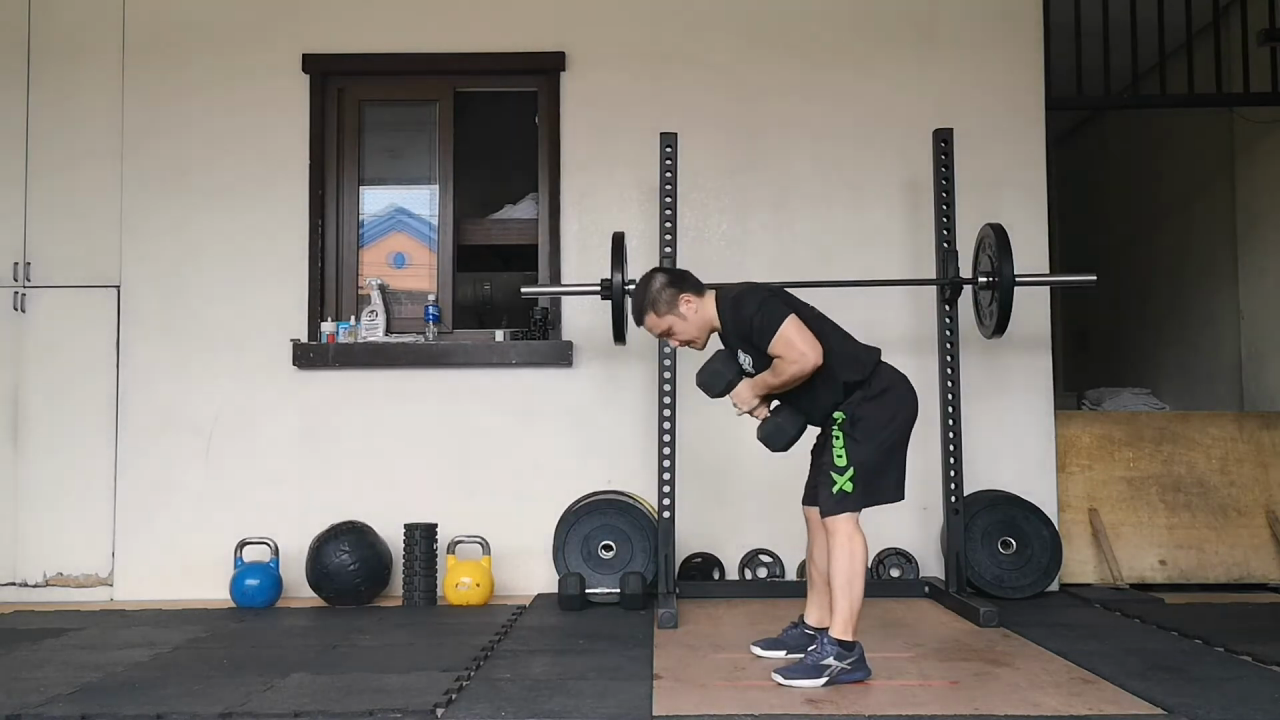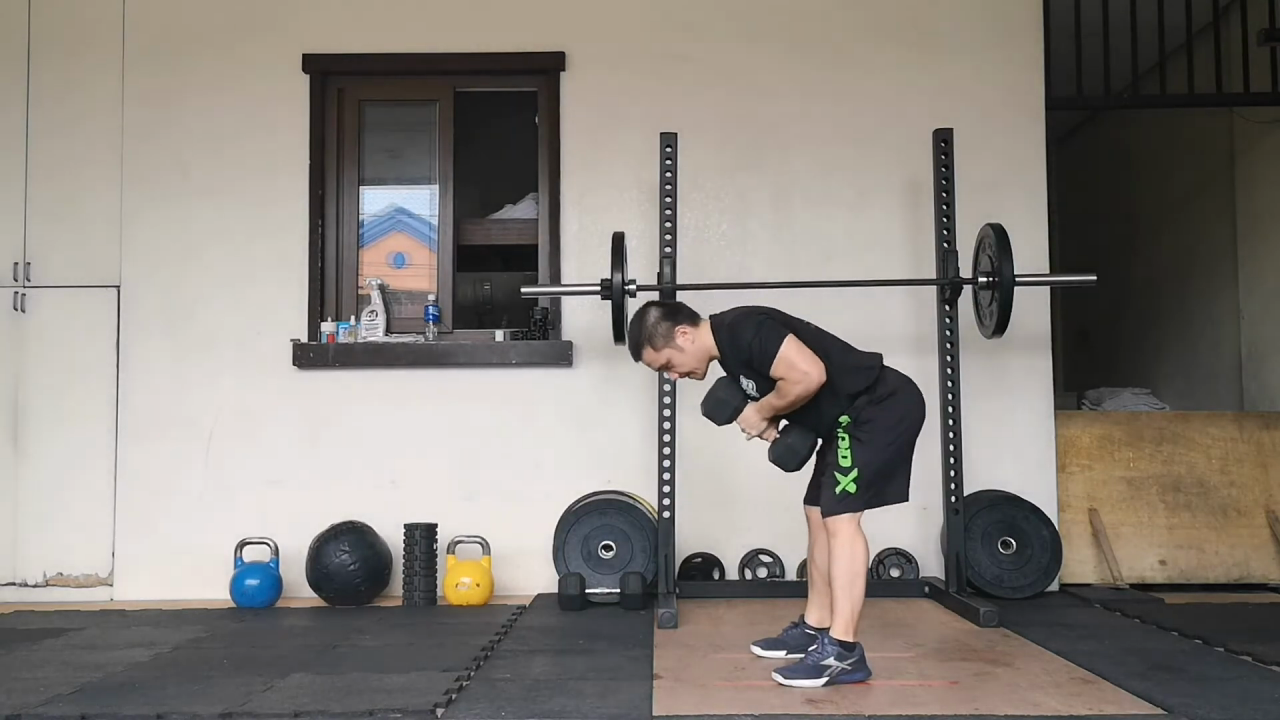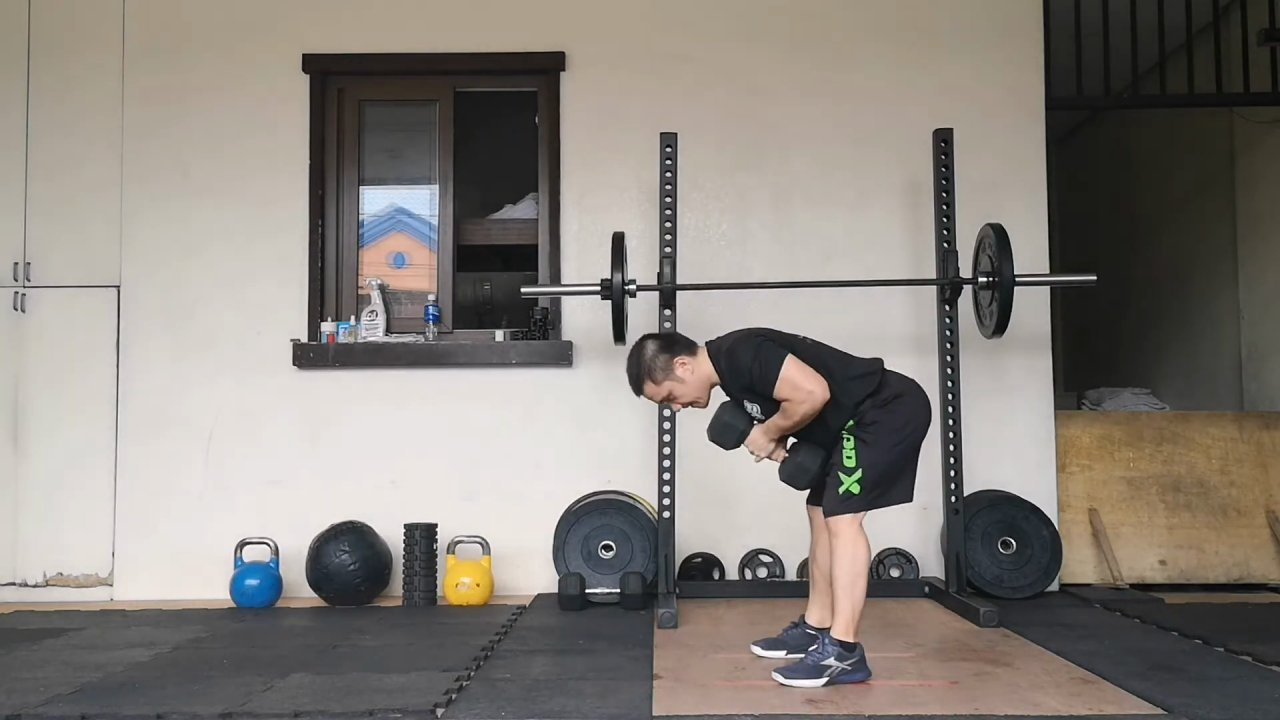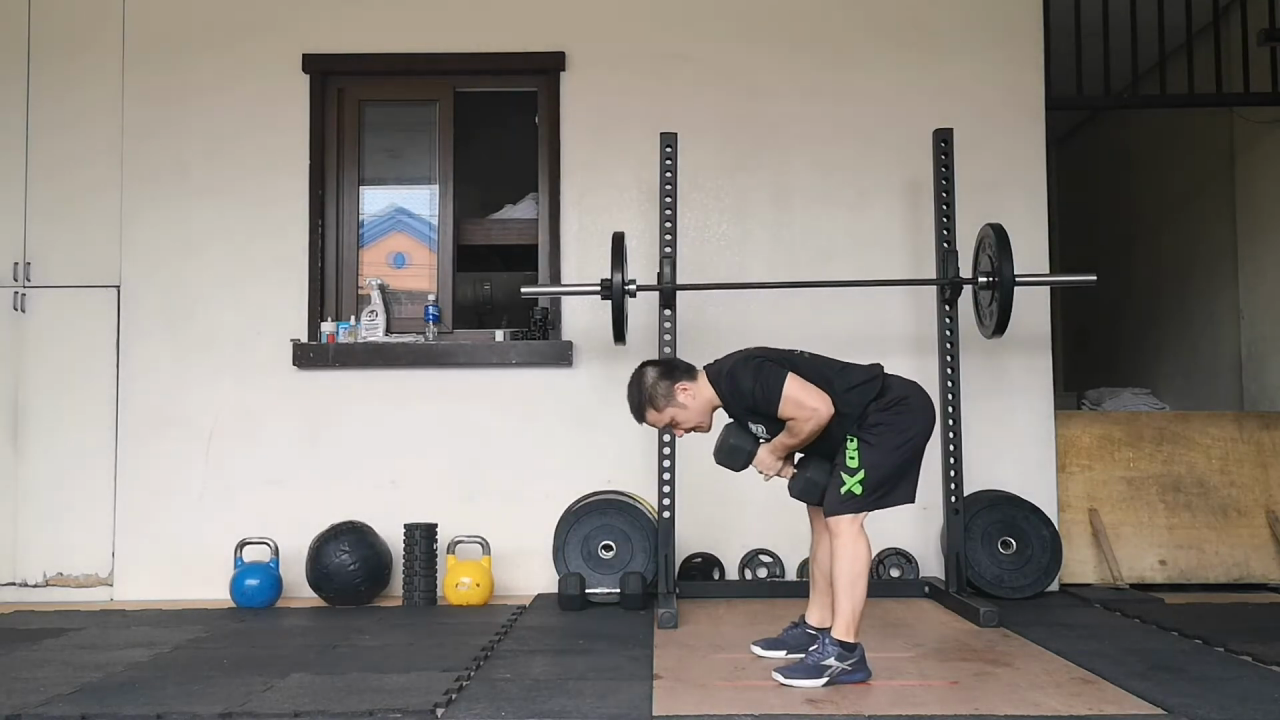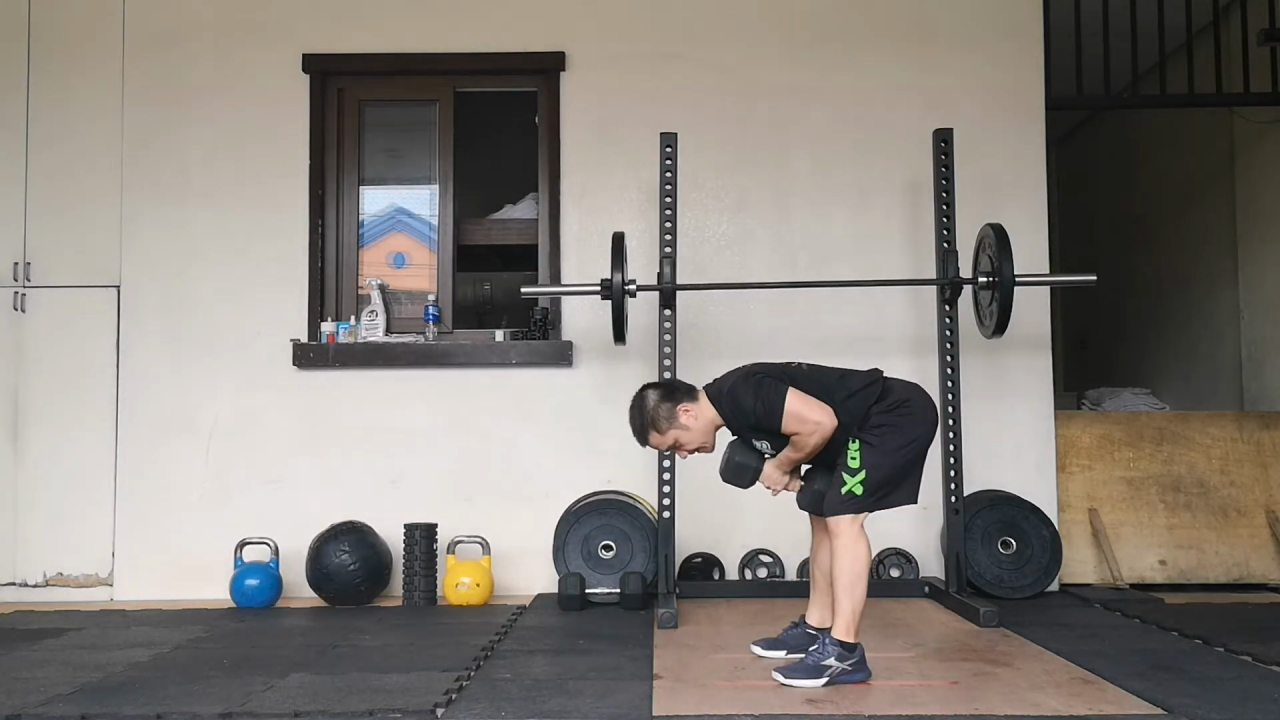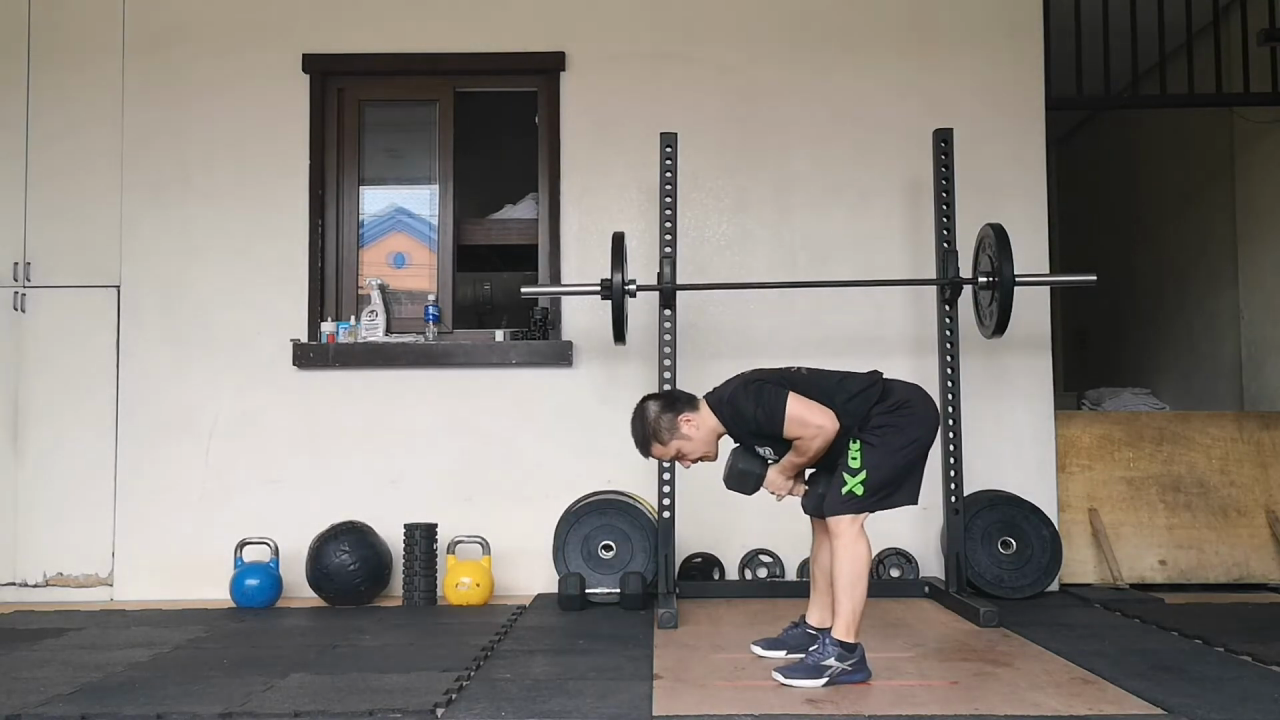
dt=0.2s
person 1, frame 1
left shoulder: (746, 304)
right shoulder: (731, 322)
left elbow: (806, 356)
left wrist: (756, 388)
right wrist: (758, 398)
left hip: (873, 401)
right hip: (850, 409)
left knee: (839, 516)
right knee: (818, 513)
left ankle: (842, 651)
right ankle: (813, 628)
person 1, frame 2
left shoulder: (743, 330)
right shoulder: (730, 344)
left elbow: (809, 374)
left wrist: (761, 411)
right wrist: (766, 421)
left hip: (881, 406)
right hip: (856, 415)
left knee: (840, 516)
right knee: (819, 513)
left ankle: (843, 651)
right ankle: (814, 629)
person 1, frame 3
left shoulder: (740, 355)
right shoulder: (730, 365)
left elbow: (813, 392)
left wrist: (768, 434)
right wrist: (773, 437)
left hip: (889, 409)
right hip: (867, 416)
left knee: (843, 516)
right knee: (822, 512)
left ankle: (843, 651)
right ankle: (815, 628)
person 1, frame 4
left shoulder: (741, 377)
right shoulder: (731, 384)
left elbow: (817, 409)
right elbow: (791, 419)
left wrist: (775, 452)
right wrist: (781, 455)
left hip: (894, 413)
right hip: (875, 418)
left knee: (843, 516)
right knee: (823, 513)
left ankle: (843, 651)
right ankle: (816, 628)
person 1, frame 5
left shoulder: (742, 395)
right shoulder: (732, 403)
left elbow: (820, 422)
right elbow: (796, 429)
left wrist: (781, 467)
right wrist: (789, 470)
left hip: (897, 415)
right hip: (878, 420)
left knee: (843, 517)
right knee: (824, 515)
left ankle: (843, 652)
right ankle: (816, 629)
person 1, frame 6
left shoulder: (744, 401)
right shoulder: (733, 410)
left elbow: (822, 425)
right elbow: (798, 433)
left wrist: (784, 472)
right wrist: (793, 477)
left hip: (899, 415)
right hip: (881, 421)
left knee: (843, 518)
right knee: (825, 516)
left ankle: (843, 652)
right ankle: (816, 628)
